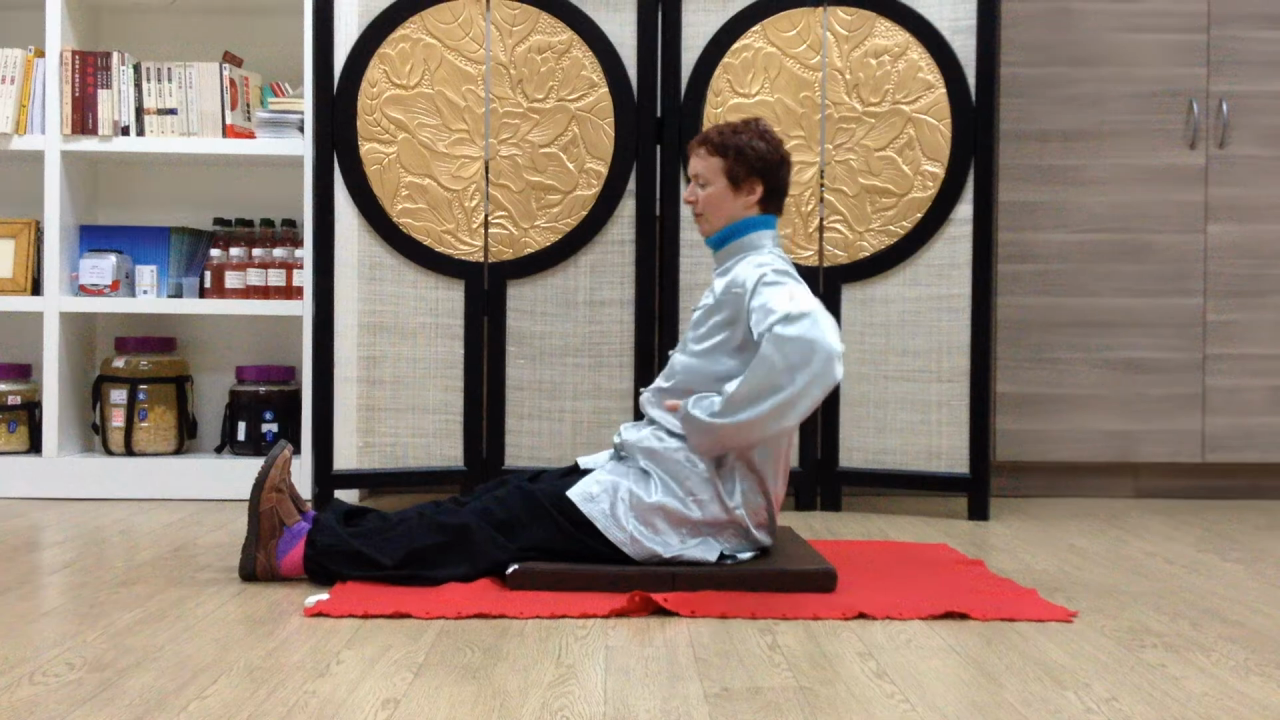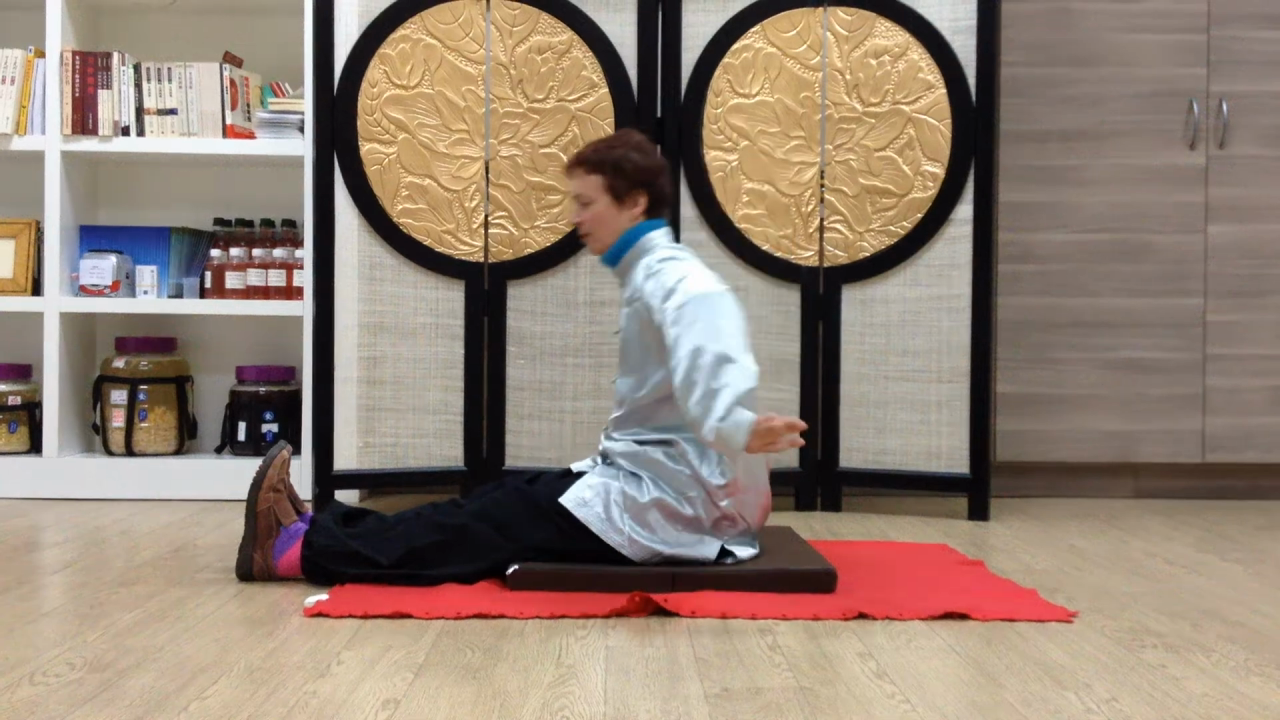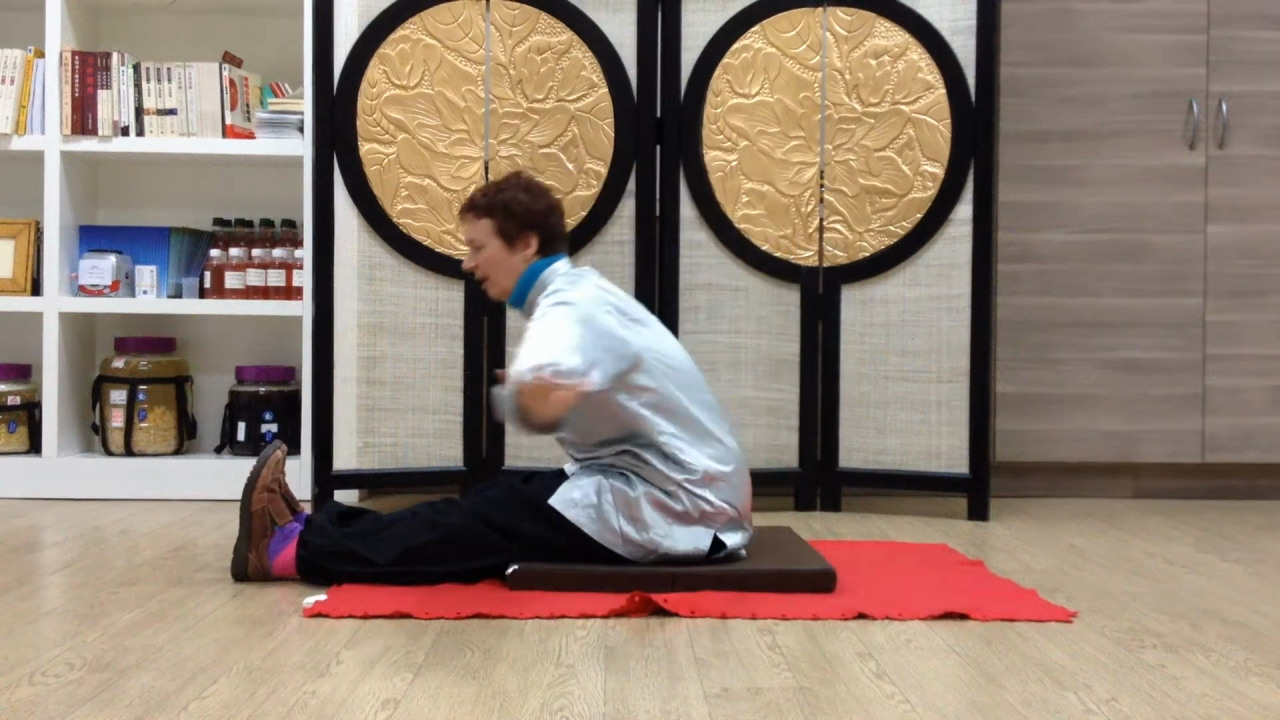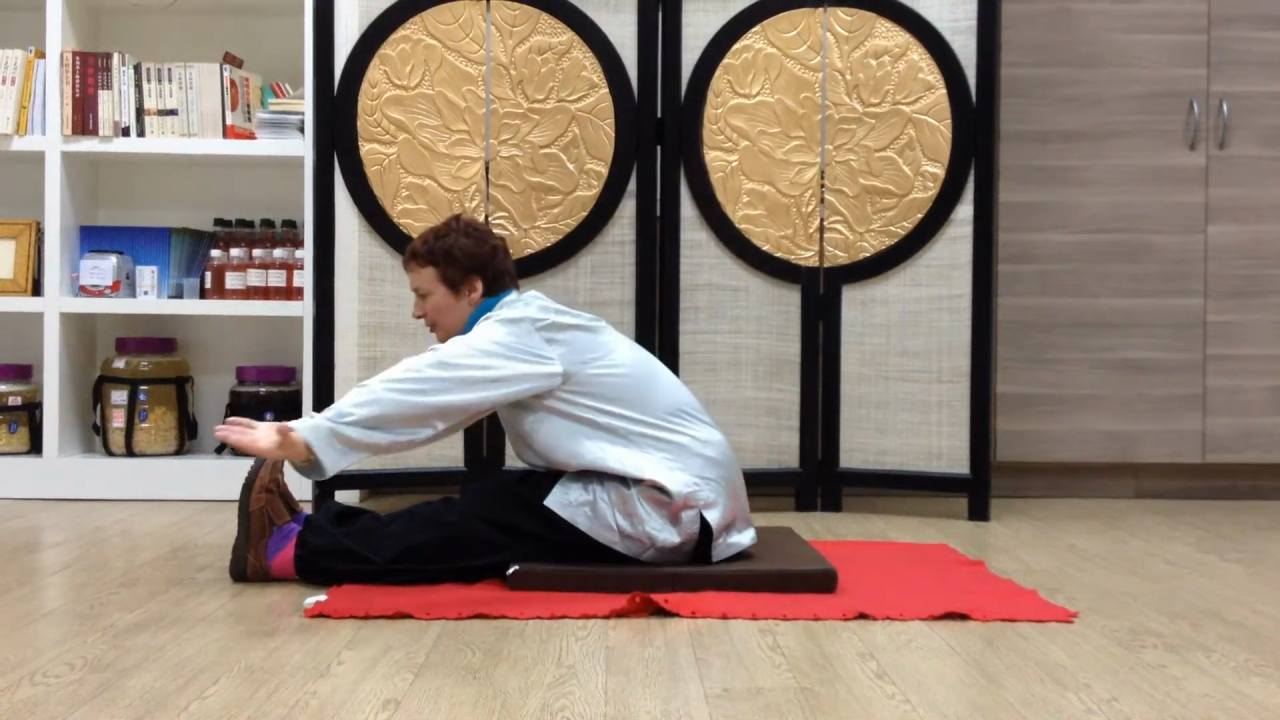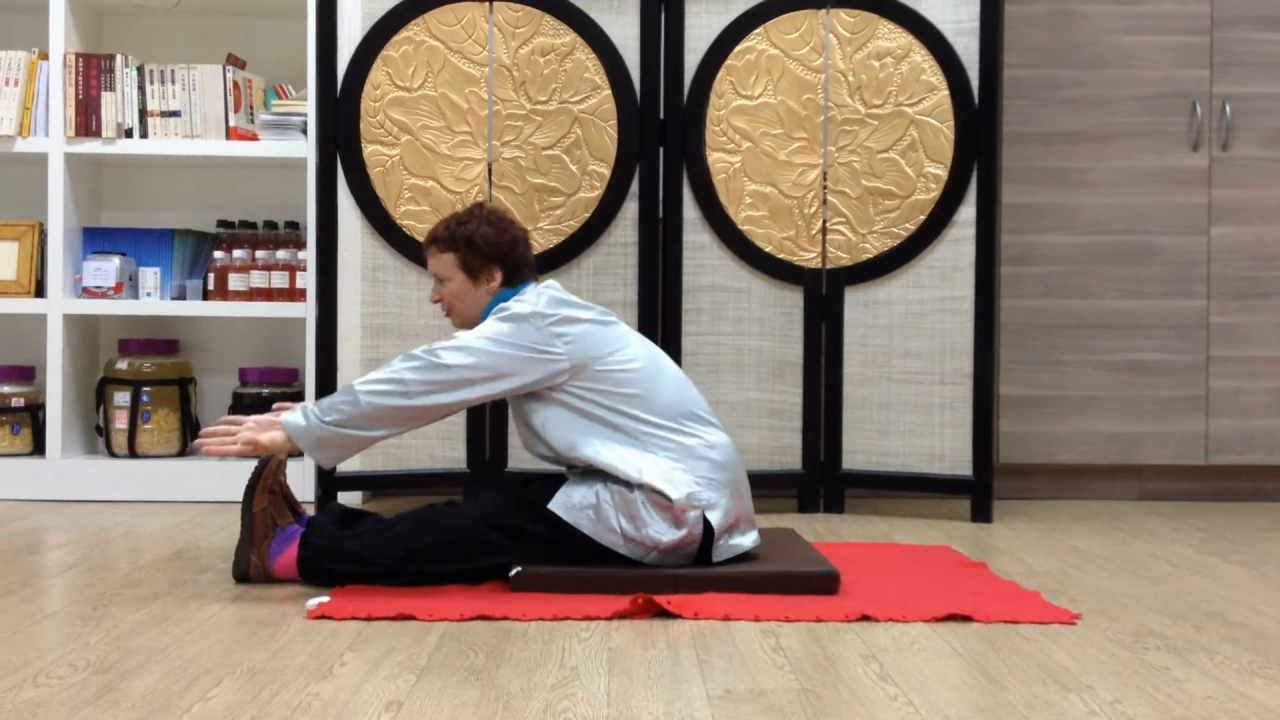
dt=0.5s
person 1, frame 1
left shoulder: (761, 276)
right shoulder: (745, 272)
left elbow: (814, 350)
left wrist: (708, 422)
right wrist: (688, 414)
left hip: (689, 507)
right hip: (669, 480)
left knee: (495, 523)
right knee: (506, 499)
left ankle: (303, 549)
right ankle: (320, 531)
person 1, frame 2
left shoulder: (670, 277)
right shoulder: (657, 271)
left elbow: (708, 329)
left wrist: (734, 427)
left hip: (676, 505)
right hip: (671, 485)
left knee: (486, 526)
right knee: (500, 501)
left ankle: (300, 548)
right ankle: (318, 531)
person 1, frame 3
left shoulder: (569, 309)
right shoulder: (576, 291)
left elbow: (551, 364)
left wrist: (537, 398)
left hip: (675, 506)
right hip: (678, 492)
left knee: (484, 523)
right knee: (492, 501)
left ankle: (297, 549)
right ankle: (313, 531)
person 1, frame 4
left shoulder: (519, 334)
right shoulder: (527, 326)
left elbow: (417, 393)
right elbow: (428, 402)
left wrist: (307, 439)
right wrist: (310, 437)
left hip: (668, 508)
right hip: (673, 492)
left knee: (476, 525)
right knee: (483, 506)
left ankle: (293, 550)
right ankle: (313, 531)
person 1, frame 5
left shoulder: (535, 327)
right shoulder: (538, 315)
left elbow: (419, 383)
right elbow: (425, 382)
left wrist: (296, 431)
right wrist: (305, 421)
left hip: (671, 510)
right hip: (672, 493)
left knee: (483, 530)
right knee: (494, 506)
left ankle: (294, 553)
right ankle: (310, 535)
